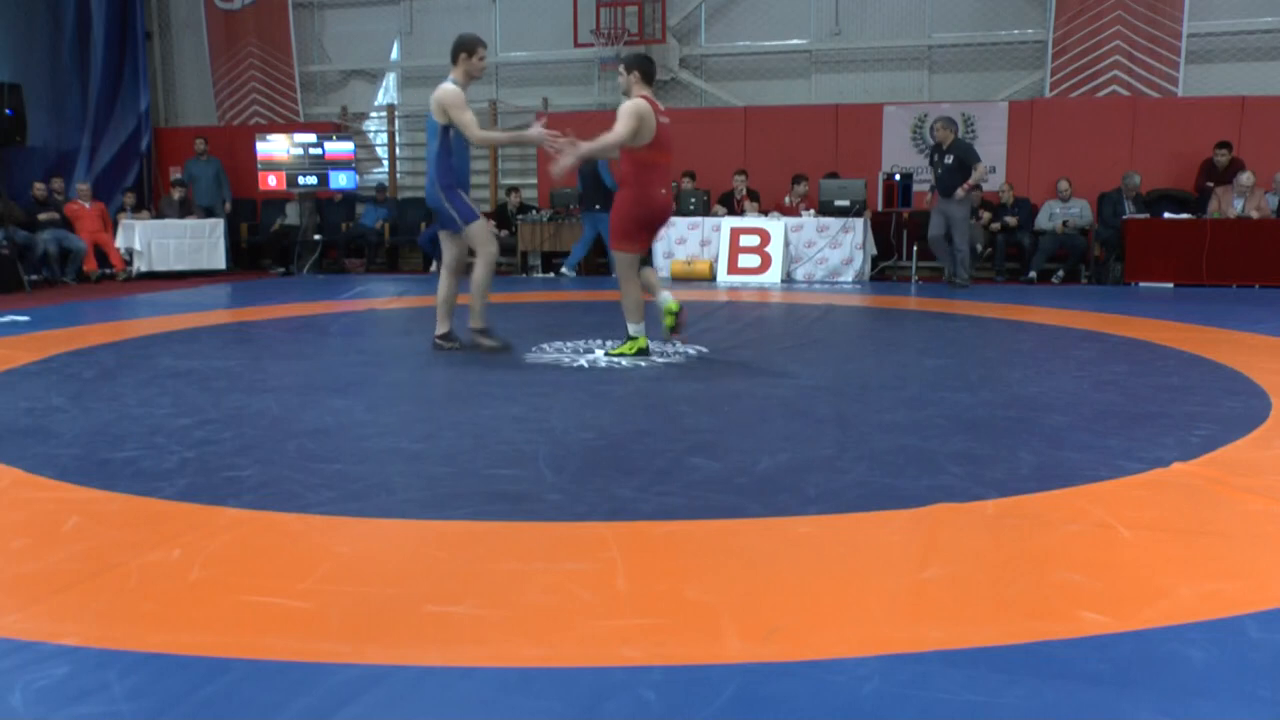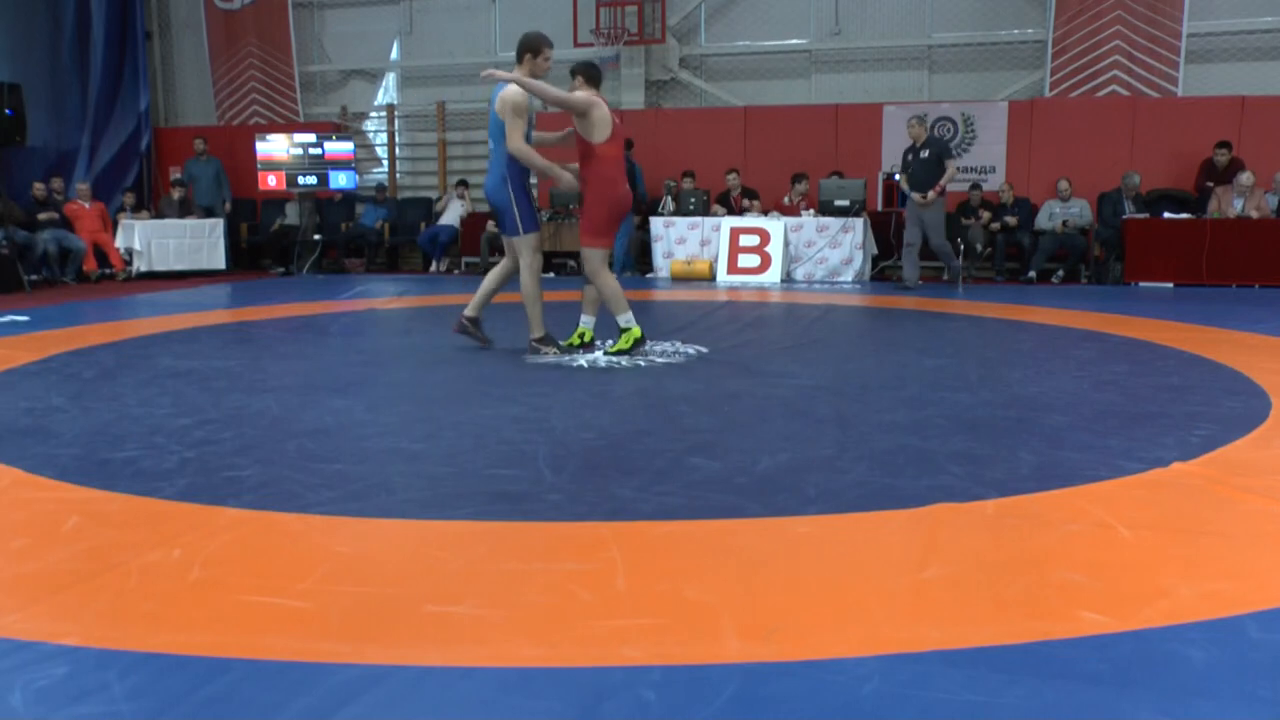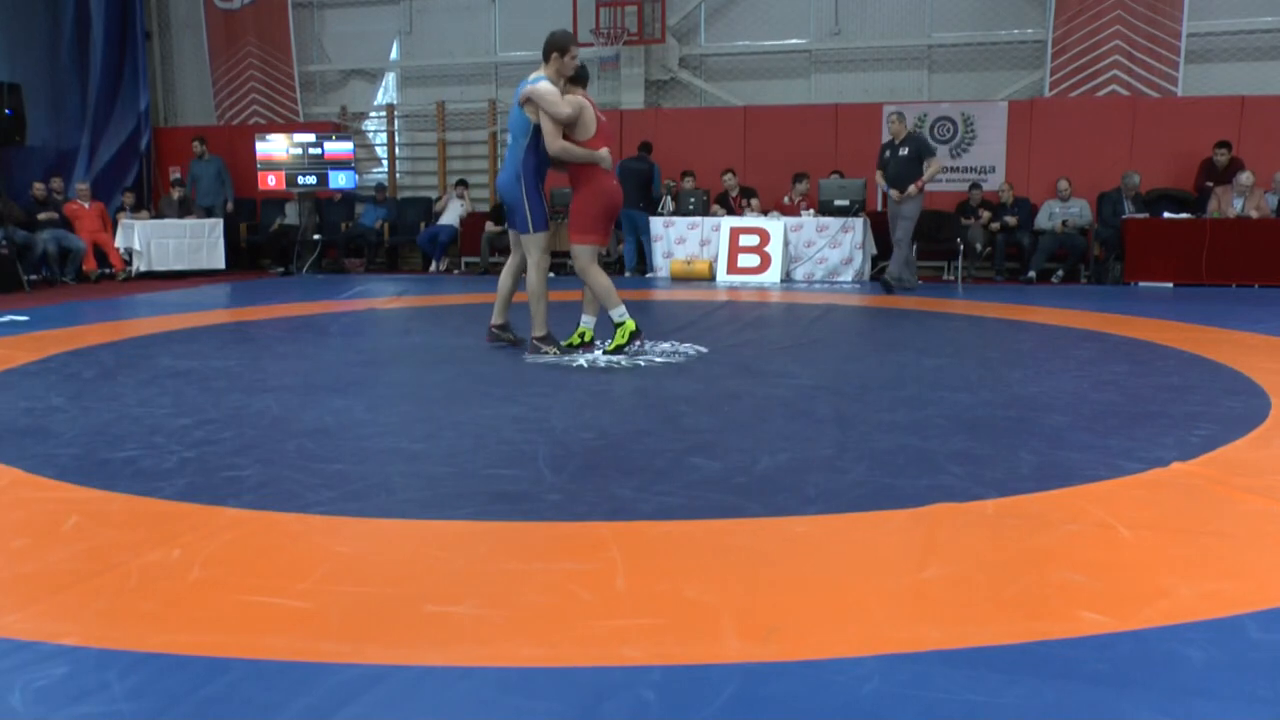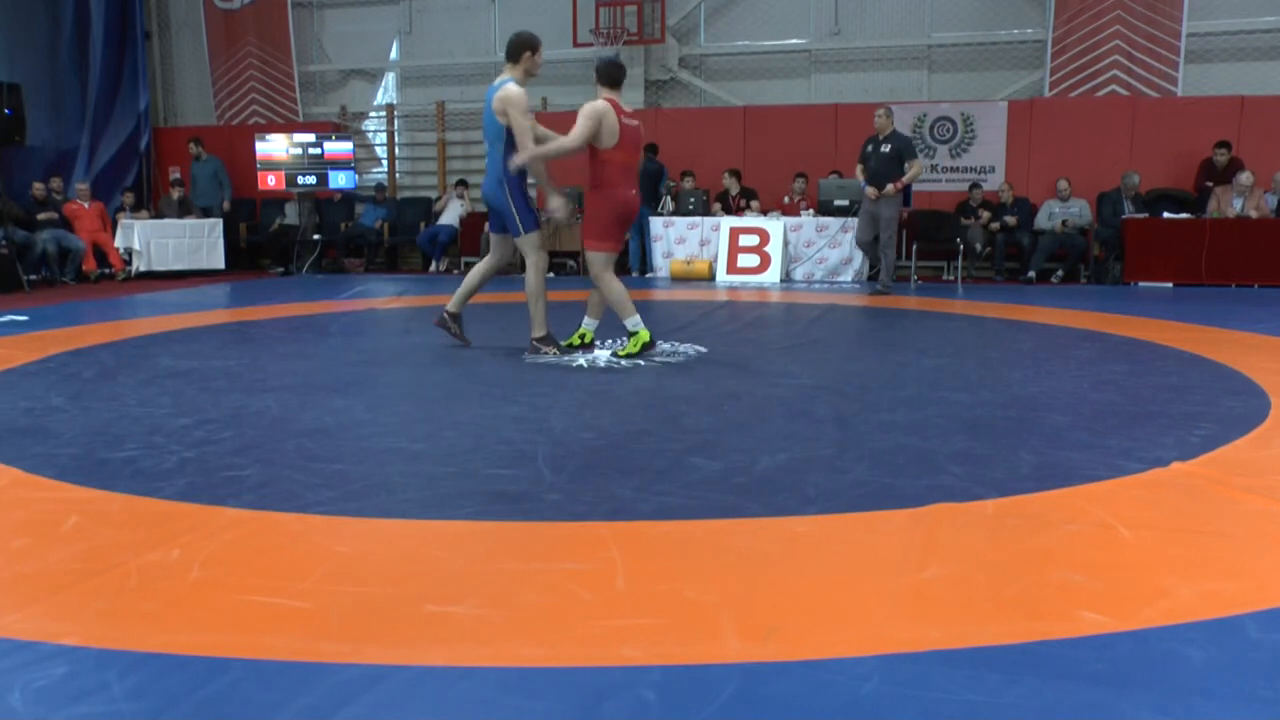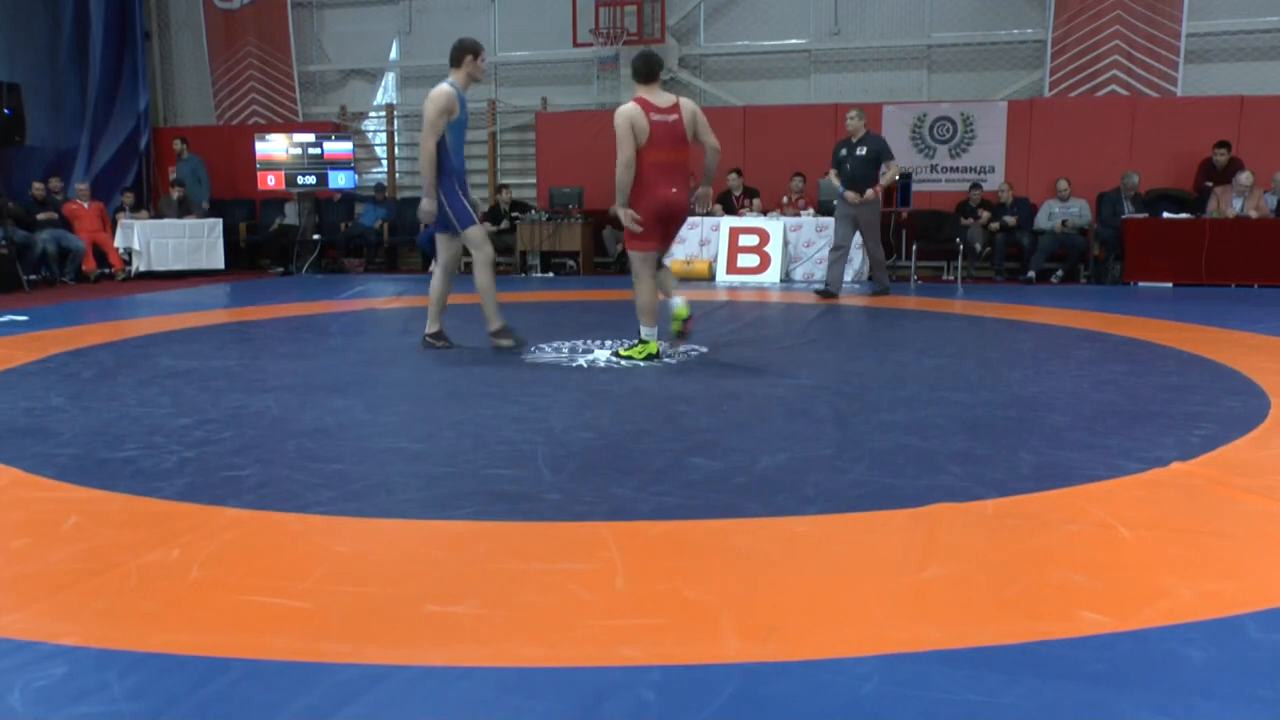
dt=0.4s
person 1, frame 1
left shoulder: (454, 93)
right shoulder: (449, 93)
right elbow: (477, 137)
right wrist: (527, 136)
left hip: (451, 188)
right hip: (445, 188)
left knee: (453, 263)
right knee: (488, 250)
left ankle: (442, 333)
right ankle: (478, 326)
person 1, frame 2
left shoulder: (507, 90)
right shoulder: (516, 94)
right elbow: (516, 146)
left wrist: (562, 136)
right wrist: (556, 173)
left hip: (503, 185)
right hip: (511, 186)
left knee: (513, 261)
right knee: (531, 260)
left ankle: (470, 316)
right ankle: (538, 338)
person 1, frame 3
left shoulder: (532, 86)
right shoulder: (546, 90)
right wrist: (599, 157)
left hip: (514, 179)
right hip: (524, 182)
left knee: (519, 256)
right knee: (538, 259)
left ankle: (498, 324)
right ankle: (539, 337)
person 1, frame 4
left shoulder: (499, 87)
right shoulder: (515, 93)
left elbow: (533, 129)
right elbow: (526, 149)
right wrist: (552, 193)
left hip: (498, 185)
right hip: (509, 187)
left knee: (497, 258)
right knee: (537, 259)
left ankle: (452, 312)
right ankle: (540, 338)
person 1, frame 5
left shoulder: (456, 96)
right shoulder: (444, 94)
right elbow: (427, 145)
left wrist: (467, 192)
right wrist: (428, 195)
left hip: (453, 186)
right hip: (445, 188)
left knee: (447, 263)
right knee: (483, 253)
left ankle: (432, 331)
right ankle: (496, 327)
person 2, frame 1
left shoulder: (635, 107)
right shoulder: (658, 112)
left elbow: (617, 138)
left wrist: (576, 155)
right wrist: (576, 147)
left hip: (635, 199)
right hip: (659, 199)
left knee: (626, 271)
right knee: (634, 264)
left ankle: (637, 340)
right ankle: (669, 305)
person 2, frame 2
left shoulder: (587, 102)
right shoulder: (600, 111)
left elbow: (554, 95)
left wrist: (512, 77)
left hip: (603, 196)
right hip: (613, 194)
left knee: (596, 268)
right knee: (592, 266)
left ankle: (631, 331)
right ankle: (584, 333)
person 2, frame 3
left shoulder: (572, 102)
right shoulder: (589, 109)
left elbow: (555, 148)
left hip: (593, 193)
right hip: (605, 191)
left knee: (584, 264)
right knee: (589, 264)
left ankle: (626, 325)
right ankle: (585, 333)
person 2, frame 4
left shoulder: (596, 109)
right shoulder: (632, 116)
left elbow: (571, 143)
left wrist: (530, 154)
left hip: (606, 199)
right hip: (628, 197)
left knee: (601, 272)
right knee: (602, 270)
left ankle: (640, 334)
right ankle: (586, 334)
person 2, frame 5
left shoulder: (627, 112)
right shoulder: (687, 106)
left elbow: (626, 162)
right elbow: (713, 147)
left wrist: (620, 205)
right wrist: (706, 185)
left hip: (647, 199)
right hip: (679, 197)
left knee: (643, 272)
right knee: (653, 263)
left ankle: (648, 344)
right ankle: (679, 310)
person 3, frame 1
left shoulder: (963, 148)
right shoulder: (935, 148)
left elbow: (981, 170)
left wrist: (965, 188)
right wrist: (932, 190)
left hip: (959, 201)
right hip: (941, 200)
left knee: (960, 242)
right knee: (934, 236)
left ankle: (962, 278)
right ankle: (950, 268)
person 3, frame 2
left shoulder: (939, 145)
right shoulder: (908, 152)
left elbow: (952, 169)
right elbow: (903, 179)
left wrist: (937, 189)
right wrist: (911, 193)
left hip: (933, 202)
right hip: (914, 202)
left knee: (937, 242)
right knee: (910, 242)
left ankle: (954, 266)
right ankle: (910, 280)
person 3, frame 3
left shoulder: (918, 142)
right shoulder: (886, 147)
left elbow: (935, 166)
right elbow: (878, 175)
left wrist: (918, 184)
right wrist: (888, 190)
left hip: (911, 198)
right hip: (893, 199)
left knee: (901, 239)
right knee: (898, 241)
left ankle: (891, 277)
right ankle: (909, 280)
person 3, frame 4
left shoulder: (901, 141)
right shoulder: (869, 142)
left elbow: (917, 168)
right elbow: (859, 168)
left wrist: (898, 185)
right wrist: (865, 186)
left hip: (890, 199)
right hip: (870, 198)
left knee: (886, 243)
right knee: (862, 239)
left ankle: (884, 284)
right ankle: (888, 268)
person 3, frame 5
left shoulder: (876, 142)
right shoulder: (841, 146)
left elbow: (894, 169)
right elbow: (832, 173)
left wrist: (877, 189)
right wrist: (843, 191)
left hip: (867, 203)
right hip: (845, 203)
left knee: (873, 247)
right knee: (839, 245)
left ankle: (883, 285)
right ankle: (832, 287)
